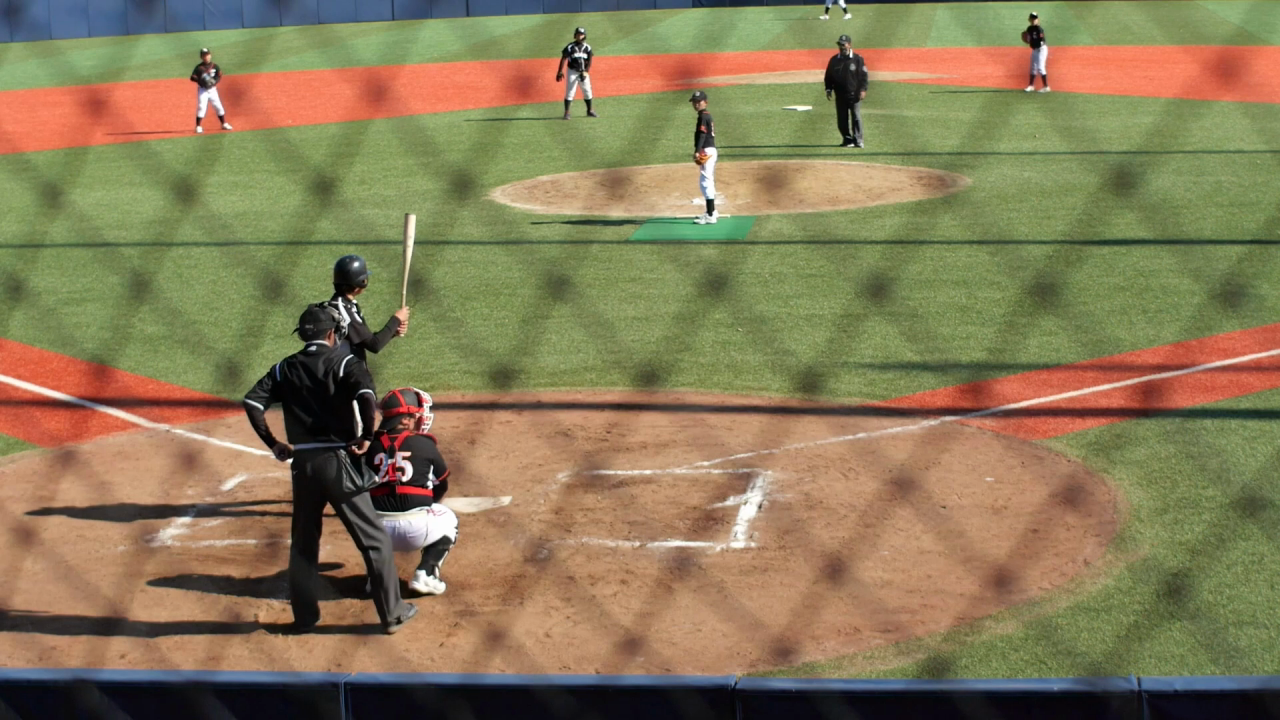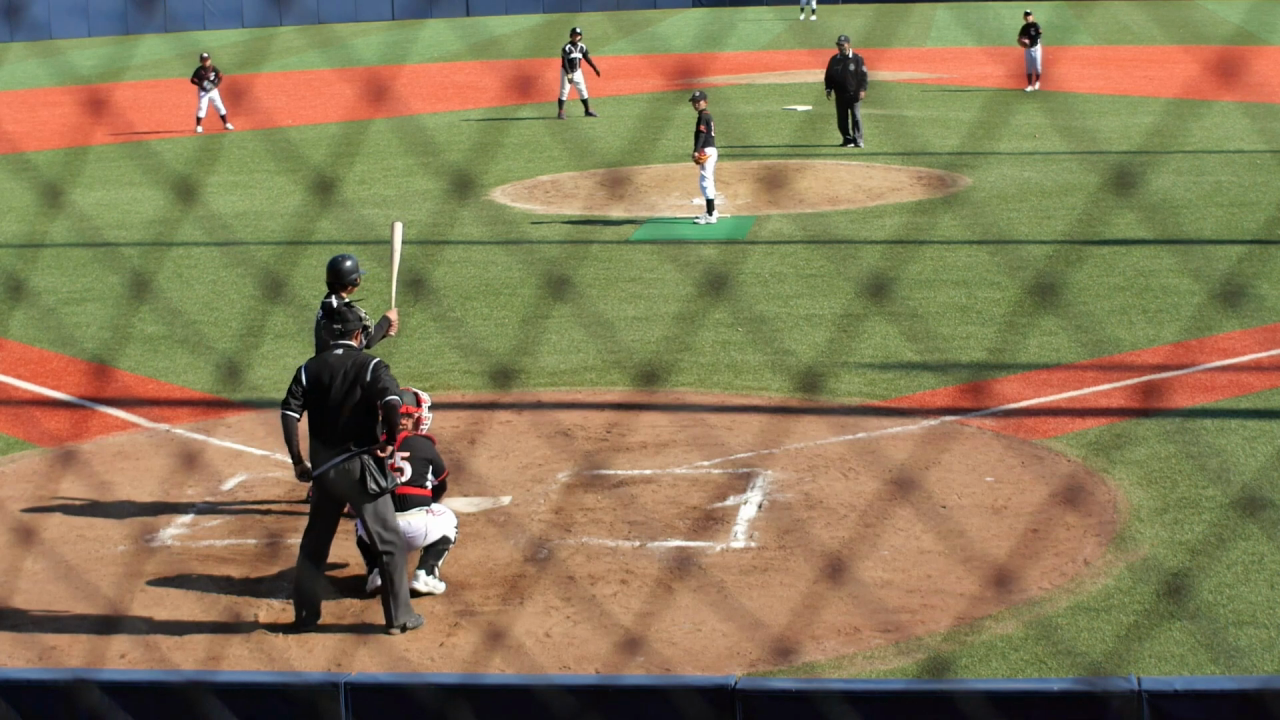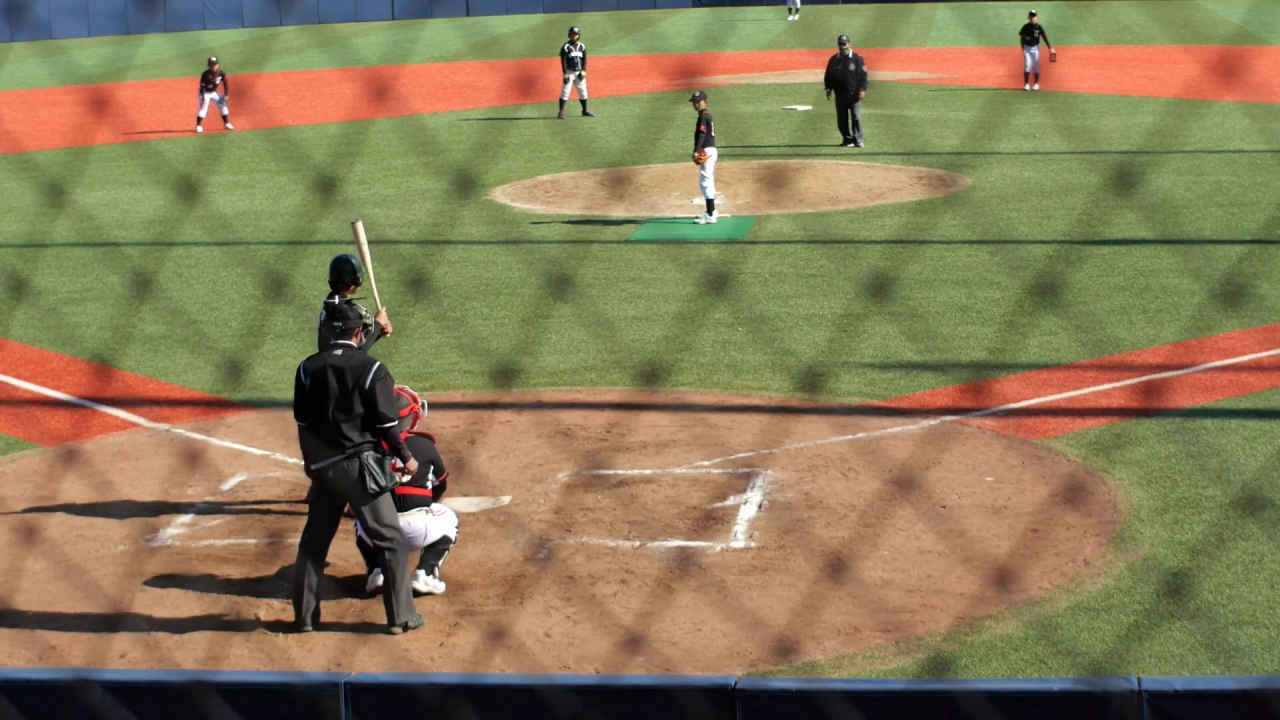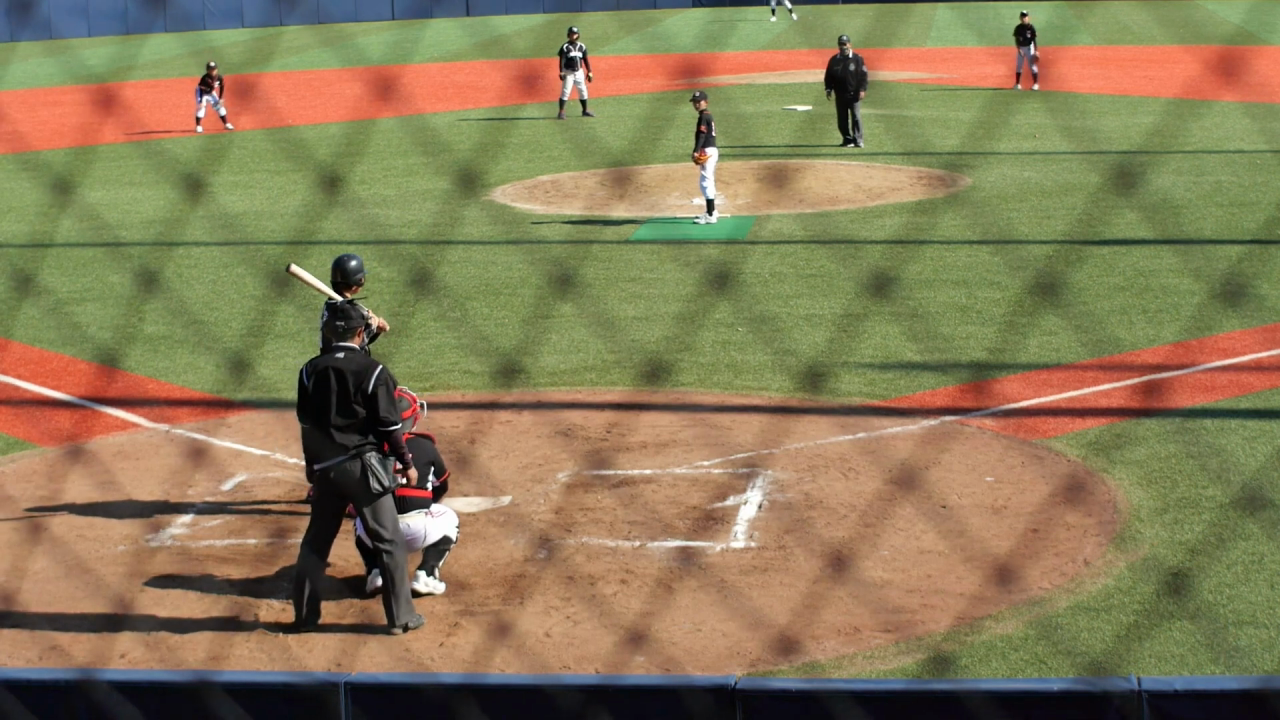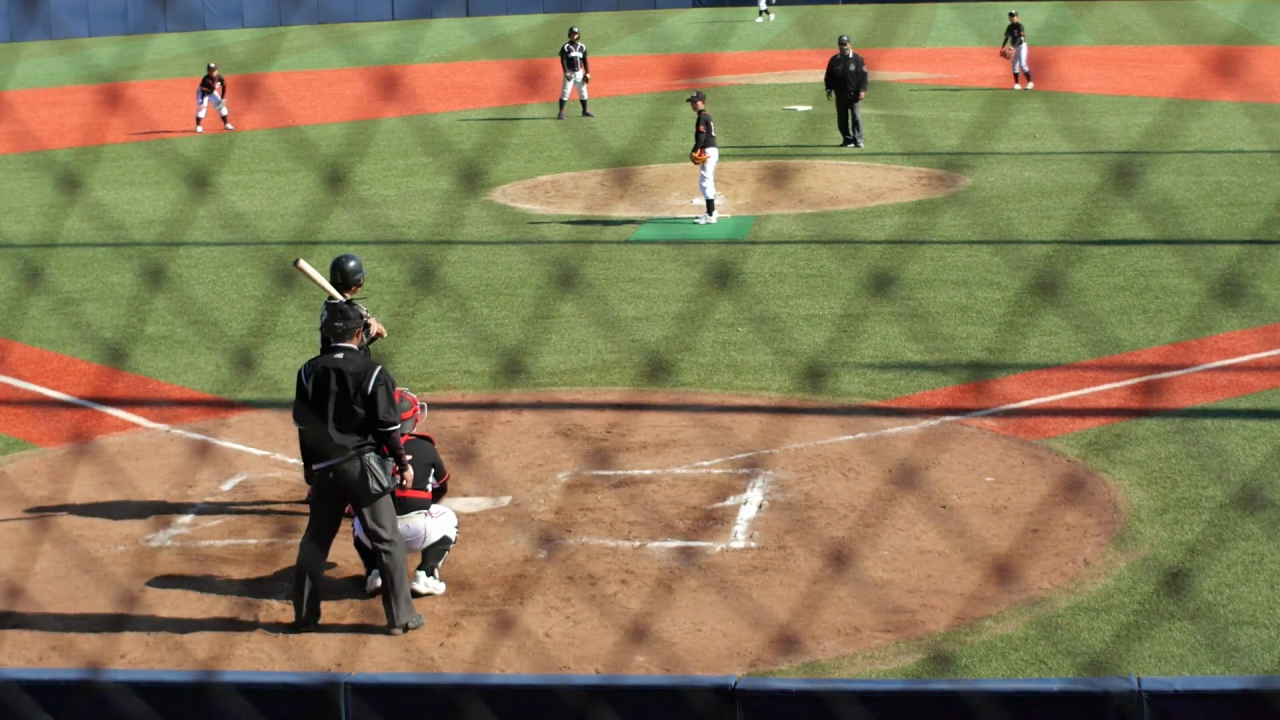
dt=0.5s
person 1, frame 1
left shoulder: (284, 368)
right shoulder: (344, 362)
left elbow: (251, 403)
right elbow: (367, 397)
left wrist: (273, 443)
right wrist: (367, 436)
left hip: (303, 465)
right hip: (340, 462)
left knee: (303, 542)
right knee: (374, 539)
left ankle: (304, 616)
right ankle: (392, 612)
person 1, frame 2
left shoulder: (309, 368)
right shoulder: (371, 366)
left elbow: (289, 414)
right elbow: (392, 403)
left wrist: (298, 461)
right wrist: (389, 441)
left hip: (323, 468)
right hip: (362, 466)
left knee: (314, 543)
right knee: (389, 543)
left ankle: (305, 616)
right ankle: (399, 617)
person 1, frame 3
left shoulder: (308, 368)
right shoulder: (371, 368)
left elbow: (302, 422)
right elbow: (386, 425)
left wrist: (308, 460)
right wrist: (406, 457)
left hip: (323, 467)
right hip: (362, 465)
left knee: (313, 541)
right knee: (390, 540)
left ankle: (304, 615)
right ankle: (400, 616)
person 1, frame 4
left shoulder: (311, 370)
right shoulder: (373, 371)
left elbow: (306, 424)
right elbow: (390, 427)
left wrist: (312, 463)
right wrist: (407, 463)
left hip: (326, 468)
right hip: (365, 466)
left knee: (315, 541)
right knee: (389, 542)
left ankle: (304, 615)
right ankle: (400, 617)
person 1, frame 5
left shoulder: (310, 370)
right shoulder: (373, 372)
left elbow: (302, 425)
right elbow: (388, 427)
left wrist: (309, 465)
right wrist: (403, 465)
left hip: (325, 468)
right hip: (364, 466)
left knee: (315, 541)
right knee: (387, 541)
left ankle: (305, 615)
right ankle: (400, 617)
person 2, frame 1
left shoulder: (370, 446)
right shoulder: (425, 444)
right elbow: (441, 487)
right hip: (417, 529)
right knee: (448, 519)
right ankle: (425, 575)
person 2, frame 2
right shoulder: (424, 445)
right elbow: (440, 487)
right hip: (416, 528)
left knee: (363, 522)
right knee: (447, 519)
left ankle: (376, 571)
right ankle: (425, 574)
person 2, frame 3
right shoulder: (424, 444)
right elbow: (440, 487)
right hip: (417, 529)
left knee: (362, 522)
right knee: (448, 519)
left ankle: (377, 571)
right ankle: (425, 574)
person 2, frame 4
right shoulder: (425, 446)
right elbow: (441, 487)
right hip: (417, 530)
left knee: (362, 522)
right knee: (449, 519)
left ankle: (376, 572)
right ankle: (426, 575)
person 2, frame 5
right shoulder: (425, 448)
right elbow: (441, 489)
right hip: (416, 532)
left knee: (360, 522)
right knee: (448, 519)
left ankle: (376, 572)
right ankle: (426, 575)
